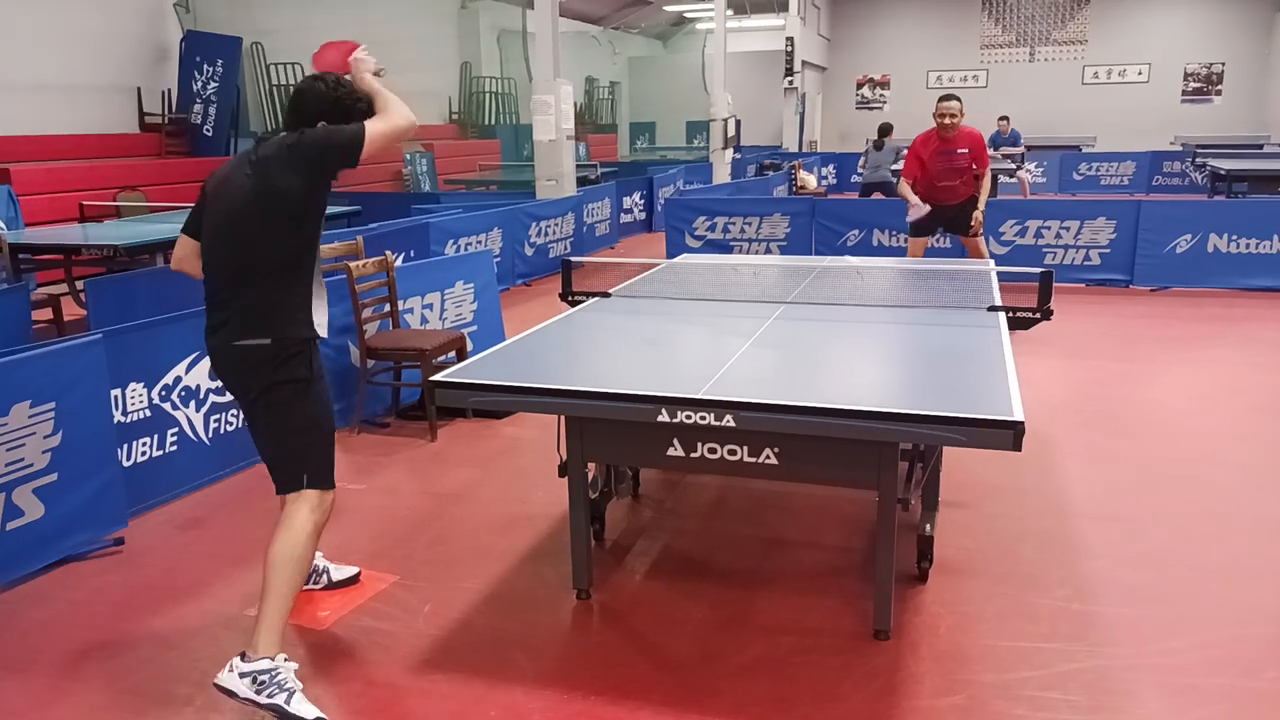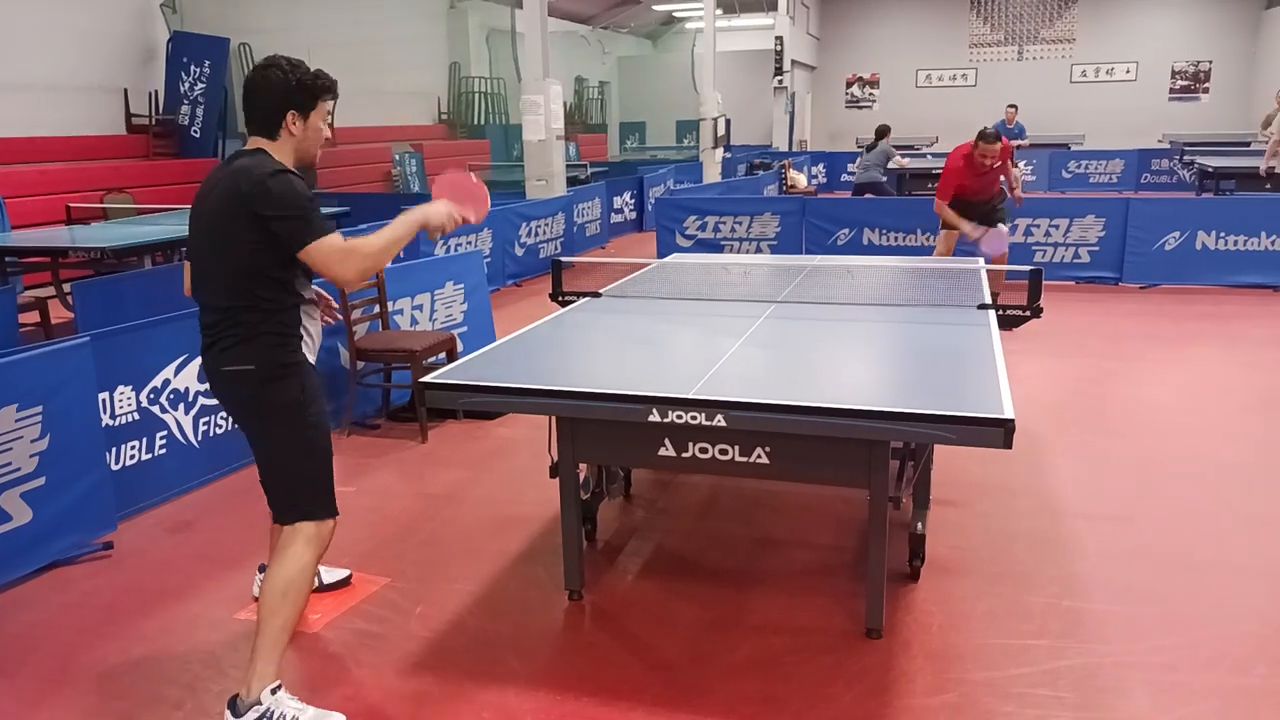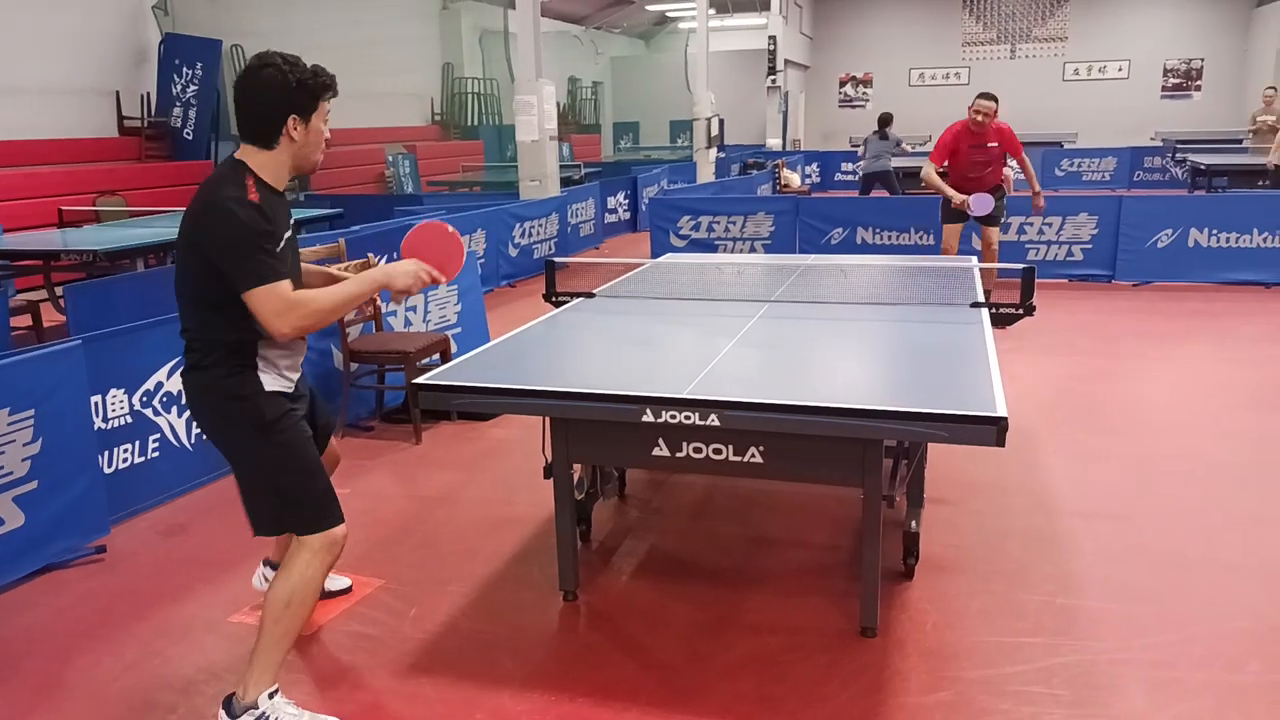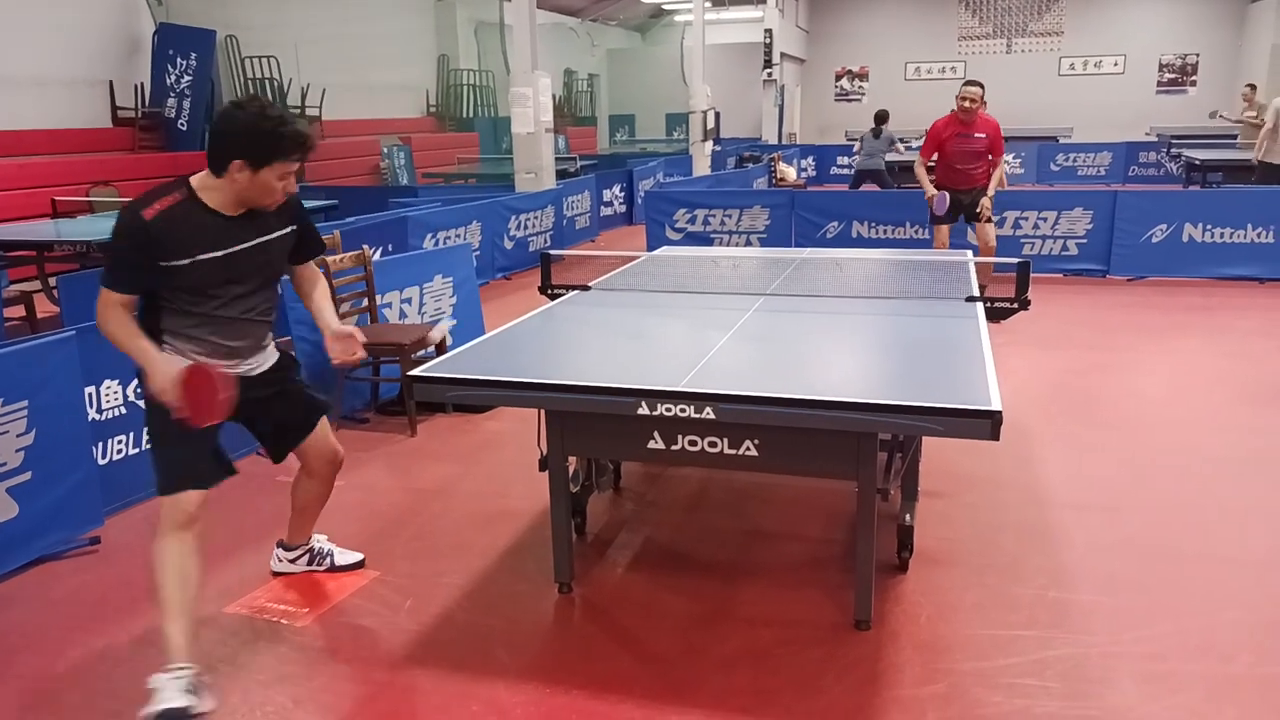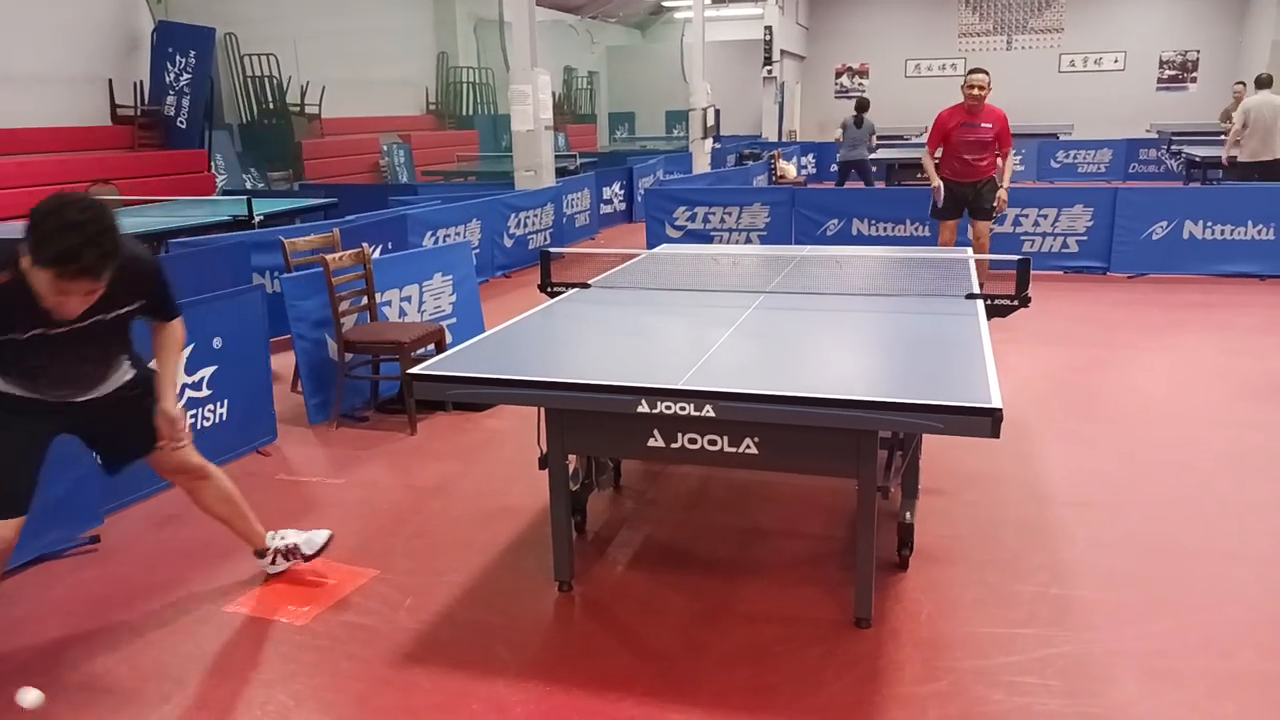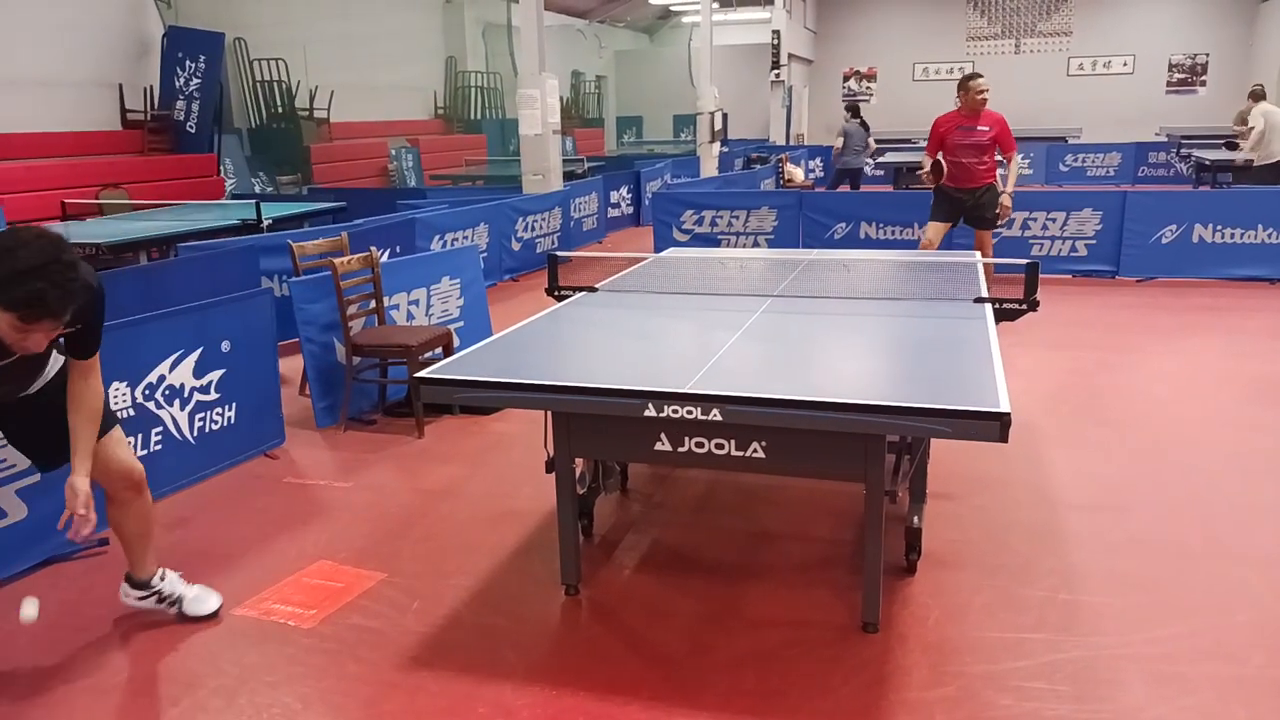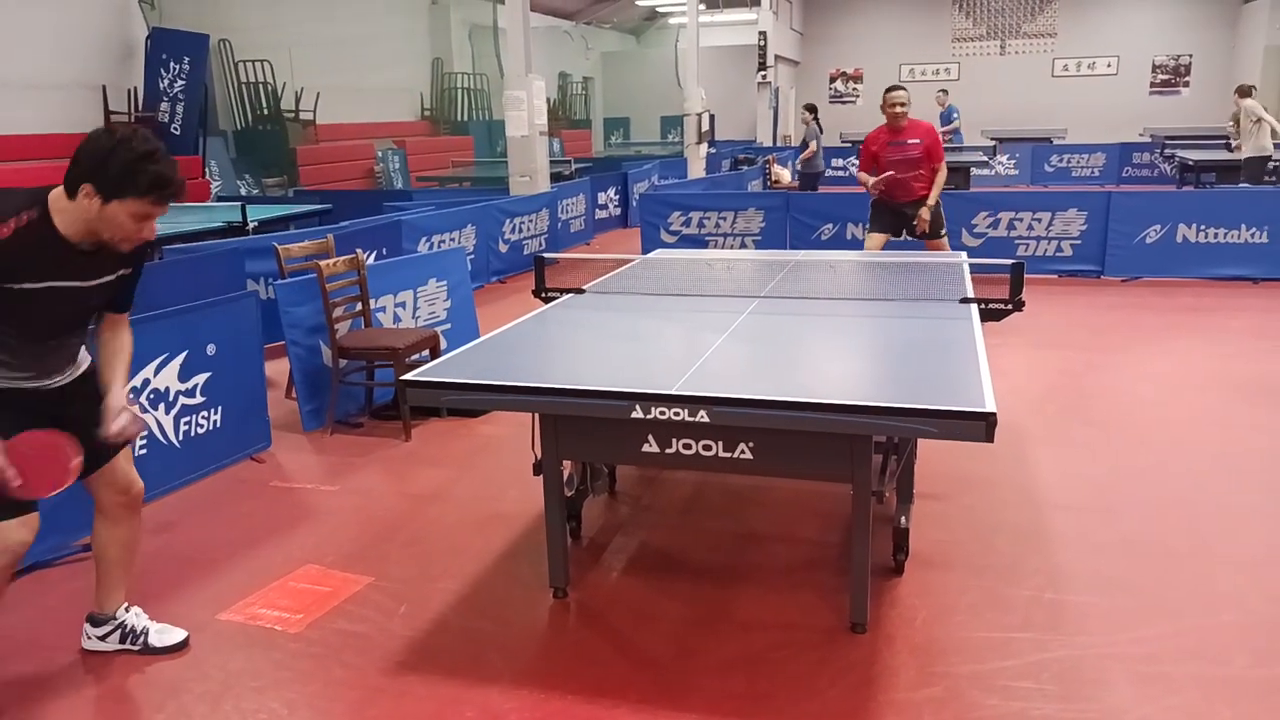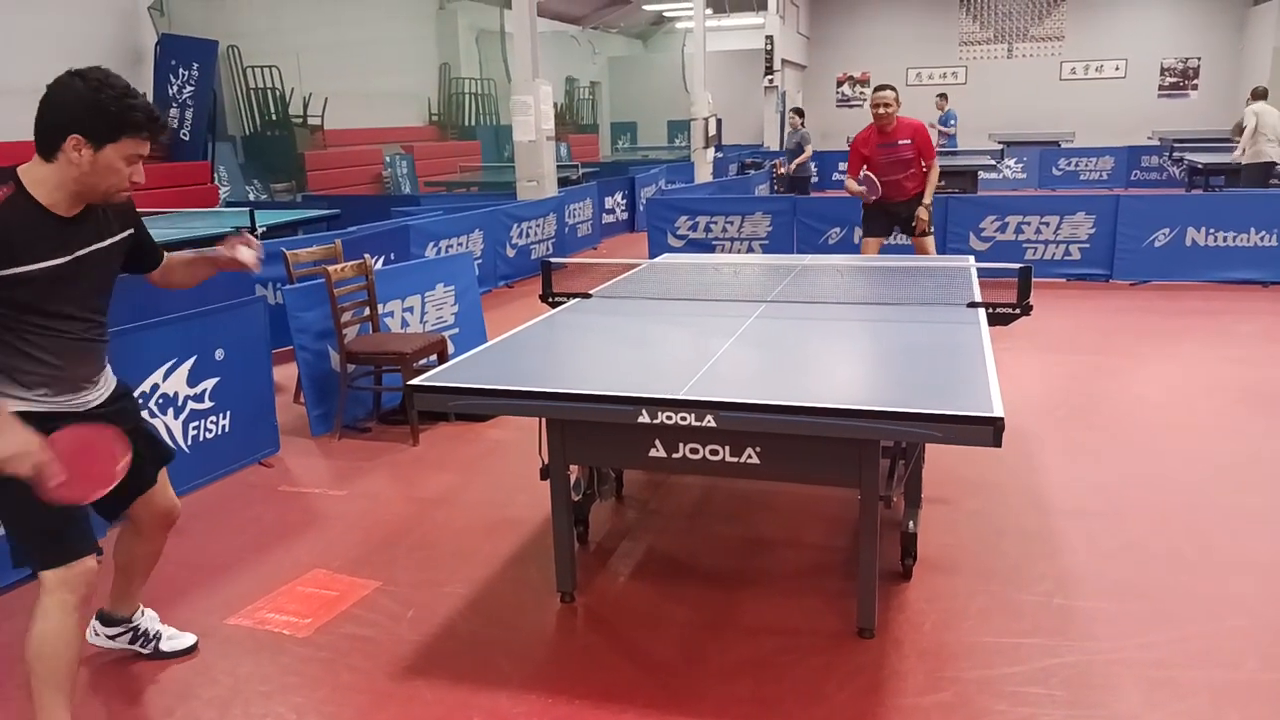
dt=0.4s
person 1, frame 1
left shoulder: (230, 175)
right shoulder: (302, 152)
left elbow: (186, 259)
right elbow: (401, 124)
right wrist: (368, 77)
left hip: (238, 344)
right hip: (277, 351)
left knee: (317, 436)
right knee: (311, 495)
left ankle: (296, 564)
right ankle: (260, 664)
person 1, frame 2
left shoulder: (223, 181)
right shoulder: (271, 182)
left elbow: (195, 281)
right elbow: (347, 265)
right wrist: (420, 217)
left hip: (234, 363)
right hip: (269, 371)
left knee: (295, 477)
right knee: (312, 524)
left ankle: (281, 574)
person 1, frame 3
left shoulder: (251, 189)
right shoulder: (235, 205)
right elbow: (284, 318)
left wrist: (329, 278)
right wrist: (381, 278)
left hip: (265, 382)
right hip: (242, 393)
left knee: (323, 457)
right knee: (323, 534)
left ankle: (281, 571)
person 1, frame 4
left shoulder: (282, 209)
right shoulder: (149, 221)
left elbow: (306, 269)
right elbow: (112, 311)
left wrist: (329, 322)
right wrist: (157, 365)
left hip: (261, 365)
right hip: (183, 383)
left knee: (325, 456)
right knee: (182, 513)
left ankle: (294, 548)
person 1, frame 5
left shoulder: (136, 263)
left elbow: (168, 323)
left wrist: (167, 399)
left hip: (110, 384)
left knee: (189, 466)
left ankle: (268, 547)
person 1, frame 6
left shoulder: (79, 290)
left elbow: (84, 370)
left wrist: (81, 471)
left hip: (40, 382)
left knee: (127, 474)
left ankle: (146, 582)
person 1, frame 7
left shoulder: (126, 242)
left elbow: (114, 327)
left wrist: (116, 394)
left hip: (66, 379)
left knee: (124, 492)
left ankle: (109, 620)
person 1, frame 8
left shoulder: (112, 210)
left elbow: (160, 271)
left wrist: (217, 258)
left hip: (95, 400)
left knee: (157, 510)
right knee: (72, 573)
left ankle: (119, 620)
person 2, frame 1
left shoulder: (974, 138)
right shoulder: (920, 143)
left elbow: (985, 174)
right elbow: (904, 183)
left wrist: (980, 208)
right wrist: (913, 200)
left hip: (964, 204)
right hip: (928, 205)
left knee: (982, 257)
right knee: (913, 257)
person 2, frame 2
left shoulder: (1004, 145)
right shoulder: (956, 164)
right elbow: (940, 207)
left wrist: (1014, 187)
right wrist: (965, 227)
left hip: (993, 199)
right hip: (959, 201)
left knee: (1001, 252)
right knee: (943, 251)
person 2, frame 3
left shoulder: (1003, 132)
right shoulder: (954, 133)
left elbow: (1022, 159)
right elbow: (927, 172)
left wrist: (1036, 191)
right wrist: (951, 194)
left hip: (991, 193)
right hip: (959, 194)
left knee: (991, 246)
right knee: (948, 247)
left ankle: (986, 297)
person 2, frame 4
left shoulder: (991, 126)
right shoulder: (940, 126)
left elbow: (998, 164)
right elbow: (920, 164)
left wrist: (989, 196)
right wrist: (928, 188)
left hip: (978, 191)
right hip: (944, 192)
left knee: (989, 244)
right knee: (940, 246)
left ankle: (980, 294)
person 2, frame 5
left shoulder: (998, 117)
right shoulder: (946, 117)
left elbow: (1007, 155)
right elbow: (928, 153)
left wrist: (1004, 187)
right wrist: (934, 179)
left hip: (984, 185)
right hip: (951, 185)
left knee: (981, 241)
right knee: (946, 241)
person 2, frame 6
left shoulder: (996, 121)
right shoulder: (942, 122)
left elbow: (1012, 158)
right elbow: (928, 155)
left wrist: (1008, 192)
right wrist: (929, 169)
left hip: (983, 191)
right hip: (948, 191)
left knee: (984, 249)
right knee: (927, 243)
person 2, frame 7
left shoulder: (926, 131)
right shoulder: (873, 139)
left elbow: (941, 170)
right elbow: (861, 172)
left wrist: (929, 205)
right wrist: (869, 181)
left hip: (922, 202)
right hip: (887, 204)
person 2, frame 8
left shoulder: (916, 129)
right shoulder: (862, 140)
left elbow: (933, 168)
right elbow: (850, 179)
left wrist: (925, 205)
right wrist: (858, 190)
left hip: (915, 200)
right hip: (879, 204)
